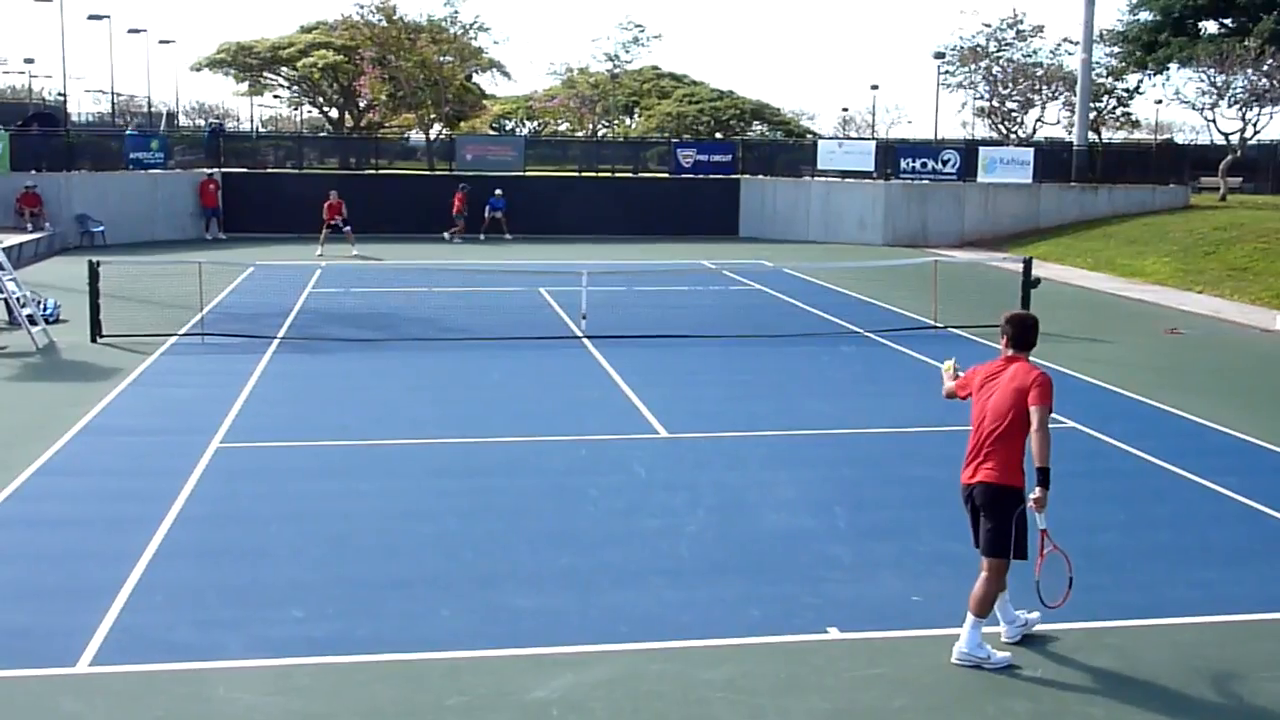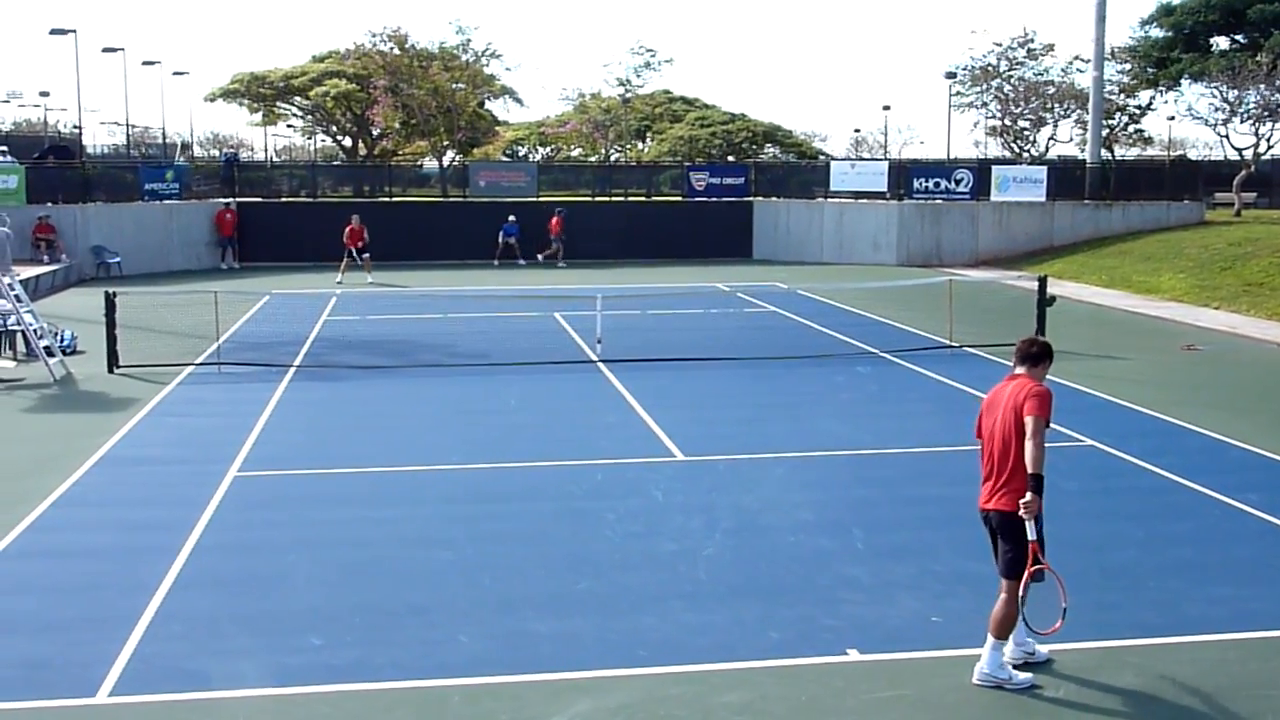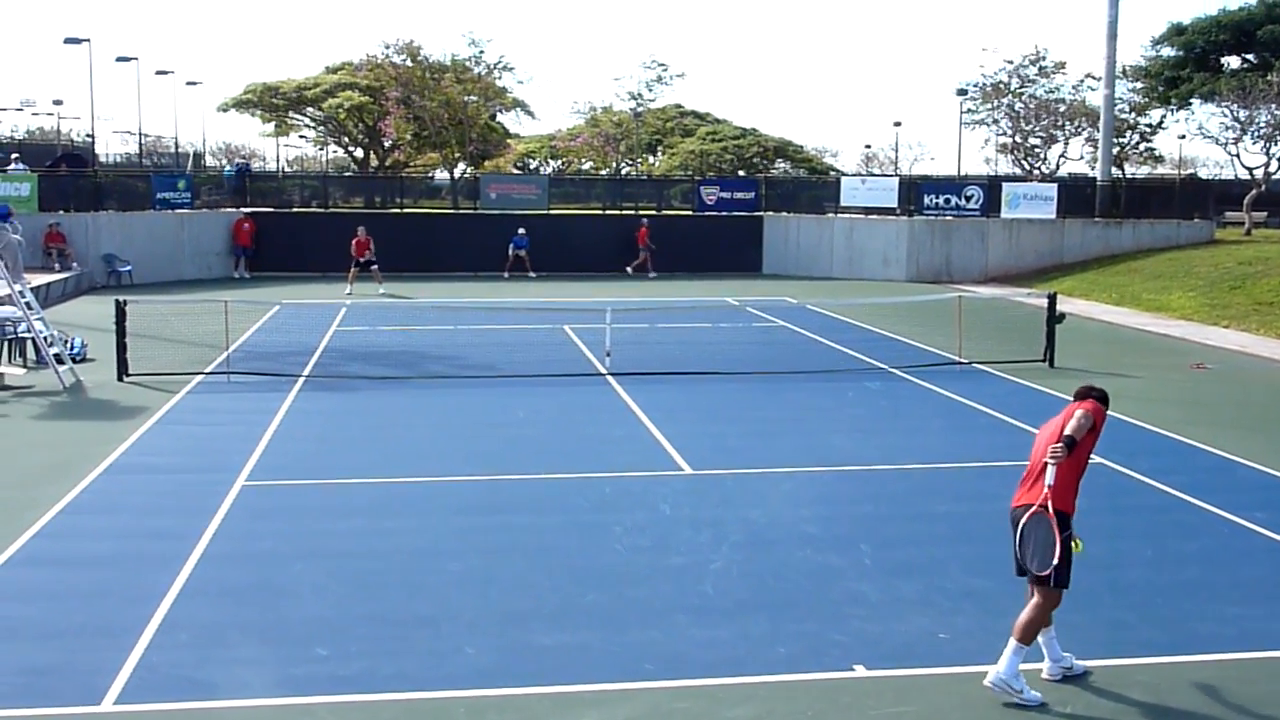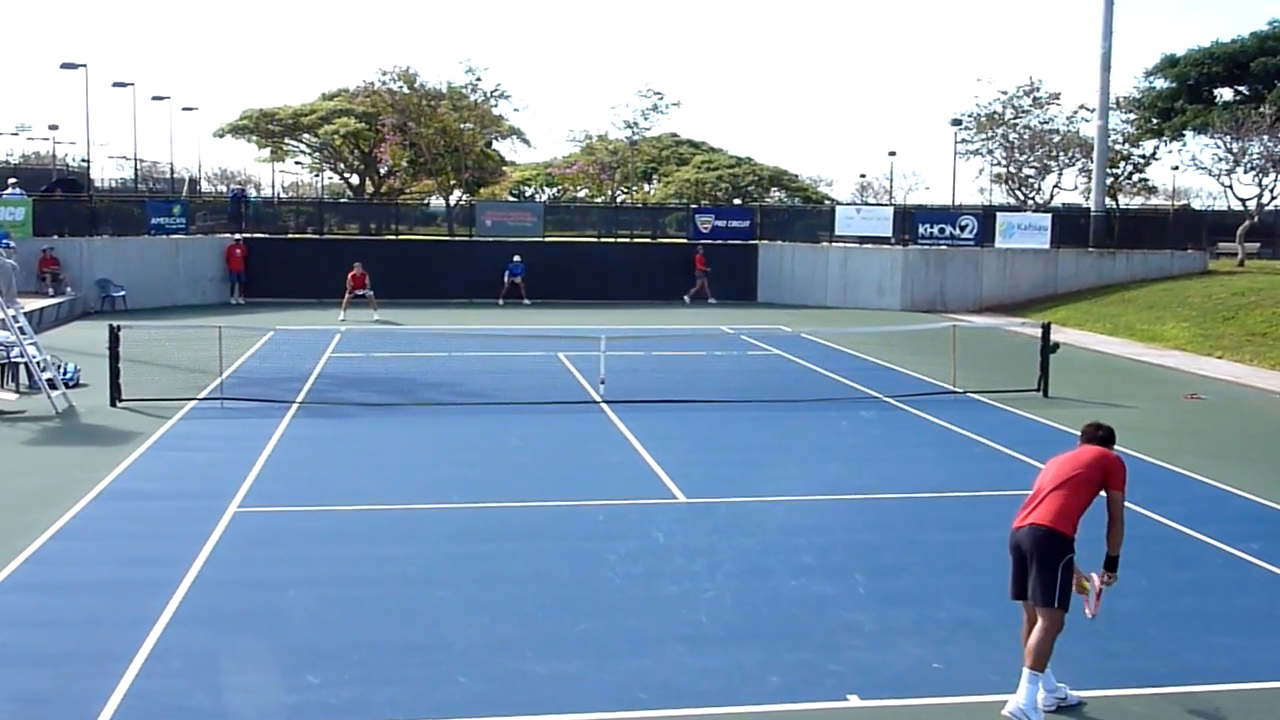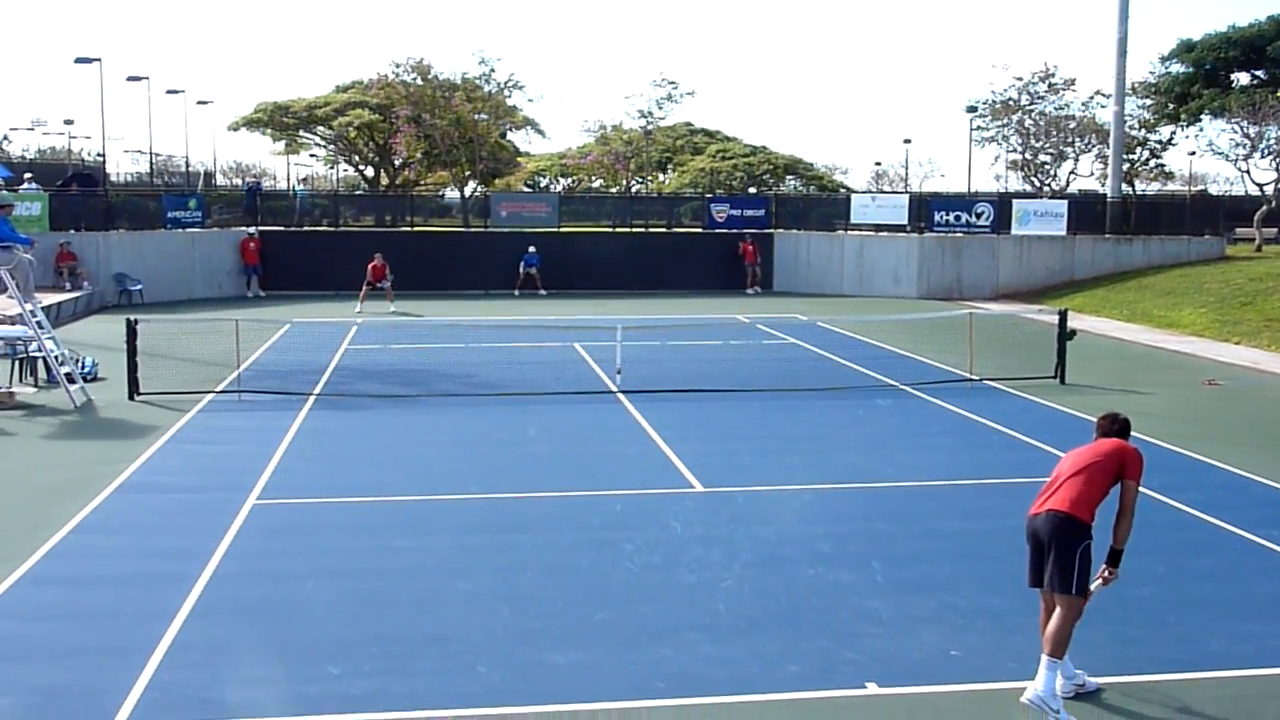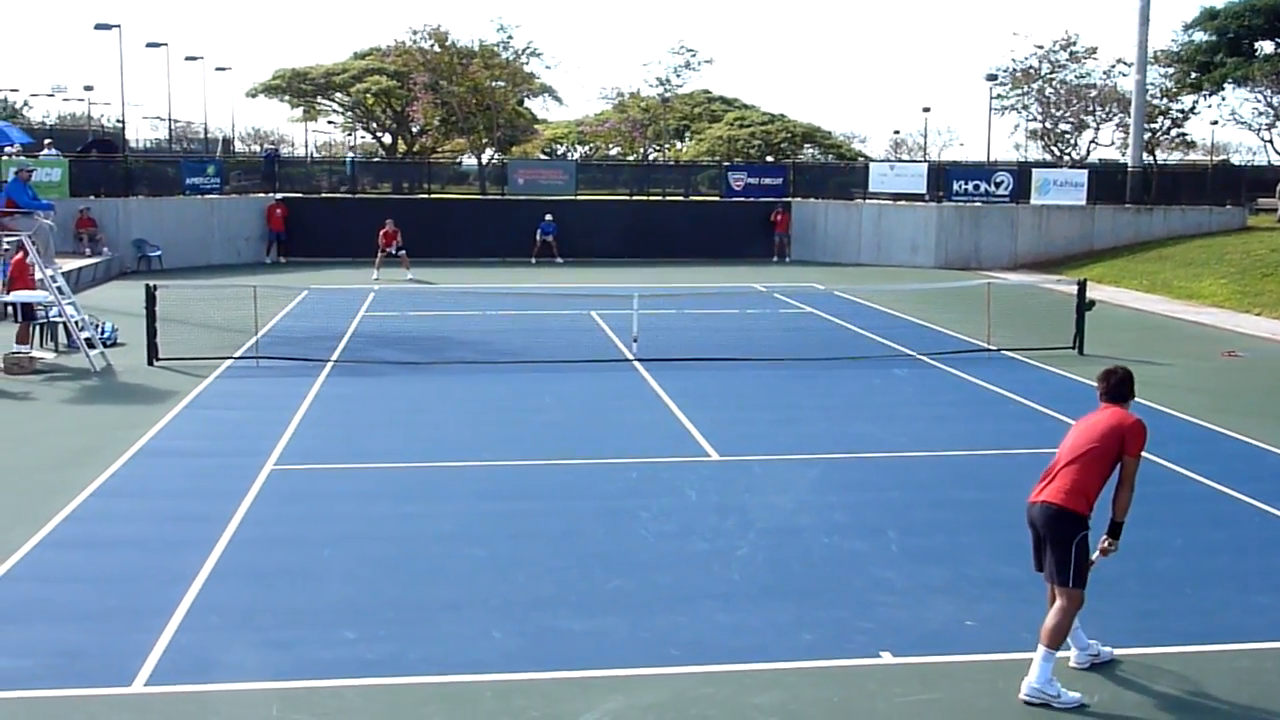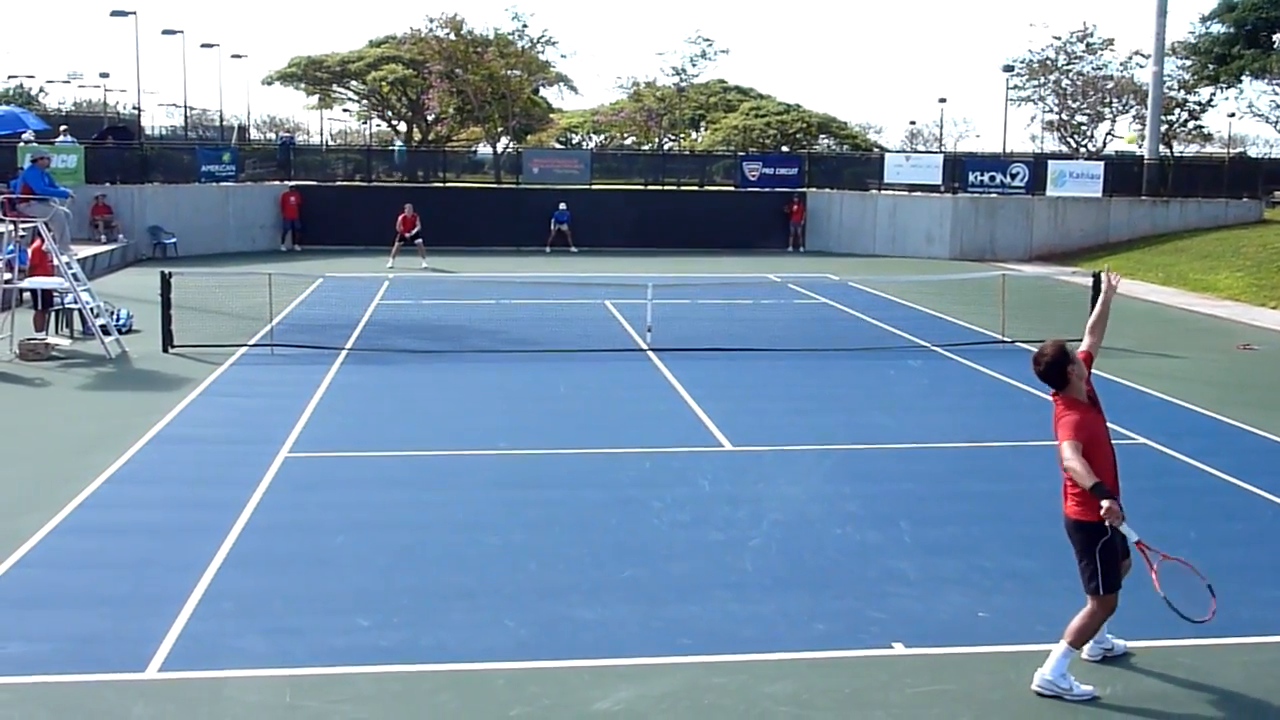
dt=0.7s
person 1, frame 1
left shoulder: (980, 372)
right shoulder: (1037, 378)
left elbow: (949, 389)
right elbow: (1038, 429)
left wrist: (948, 374)
right wrist: (1042, 481)
left hip: (972, 479)
right hip: (1002, 484)
left knee: (994, 559)
right knee: (994, 567)
left ankle: (1011, 622)
right ankle: (968, 646)
person 1, frame 2
left shoulder: (992, 394)
right shoulder: (1036, 392)
right elbow: (1033, 439)
right wrist: (1035, 486)
left hip: (990, 502)
right hip: (1017, 504)
left knee: (1014, 579)
right knee: (1014, 587)
left ankle: (1016, 646)
right ankle: (989, 666)
person 1, frame 3
left shoulder: (1053, 423)
right shoulder: (1094, 408)
right elbow: (1080, 422)
right wrist: (1069, 444)
left hip: (1021, 505)
right hip: (1050, 509)
left knee: (1040, 590)
right knee: (1047, 595)
left ankle: (1056, 661)
right ankle: (1005, 671)
person 1, frame 4
left shoulder: (1059, 459)
right shoulder: (1112, 461)
right elbow: (1116, 521)
left wrist: (1073, 571)
right wrist: (1111, 566)
left hip: (1020, 531)
right hip: (1049, 535)
left knee: (1033, 615)
right knee: (1050, 621)
left ankle: (1048, 690)
person 1, frame 5
left shoulder: (1077, 452)
right shoulder: (1130, 453)
right elbow: (1126, 512)
right wrist: (1113, 560)
left hip: (1036, 518)
right hip: (1067, 522)
left knee: (1050, 603)
right knee: (1069, 607)
left ankle: (1066, 678)
right ankle: (1042, 688)
person 1, frame 6
left shoulder: (1086, 421)
right shoulder: (1133, 425)
right elbow: (1125, 486)
right wrist: (1114, 533)
left hip: (1038, 504)
right hip: (1065, 510)
left knee: (1060, 588)
right knee: (1069, 597)
left ankle: (1082, 649)
right ankle: (1038, 681)
person 1, frame 7
left shoulder: (1077, 389)
right shoulder: (1072, 418)
left elbow: (1093, 334)
right elbow: (1073, 460)
left wrist: (1107, 294)
right wrist: (1104, 496)
left hip: (1095, 512)
right hip: (1092, 517)
left knee: (1120, 567)
right knee: (1104, 600)
left ankle: (1095, 641)
right ankle: (1052, 674)
